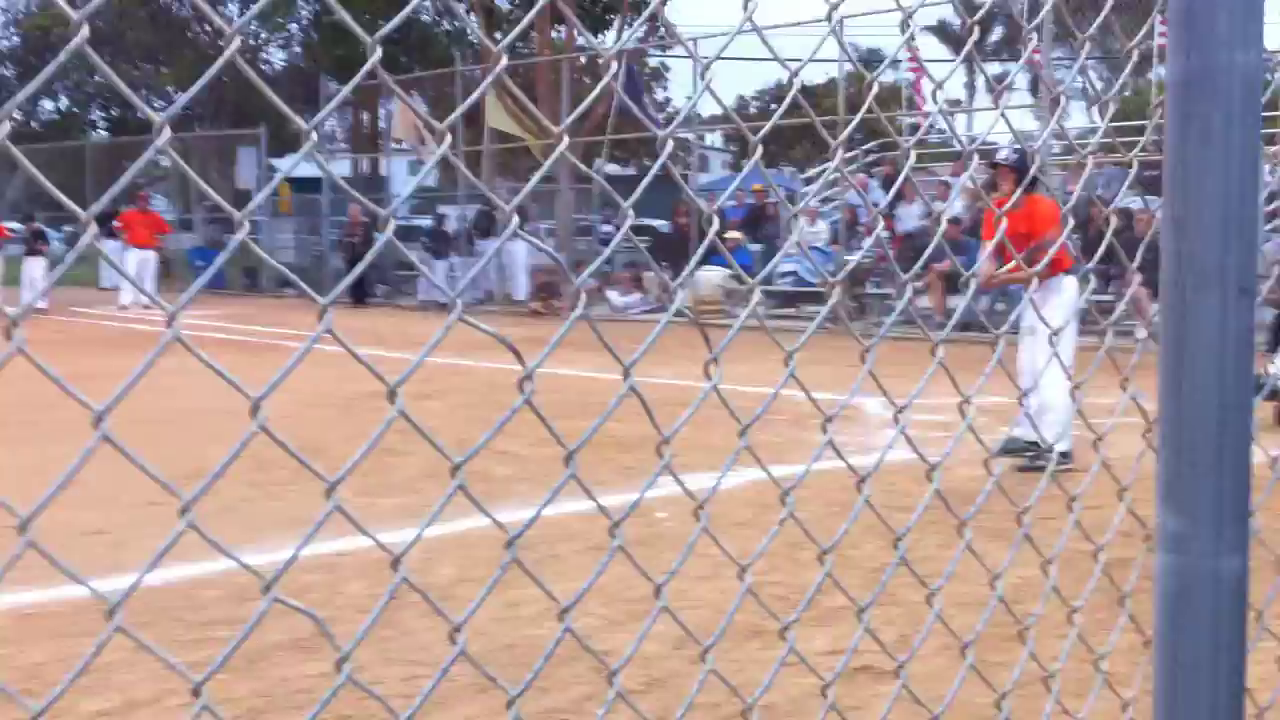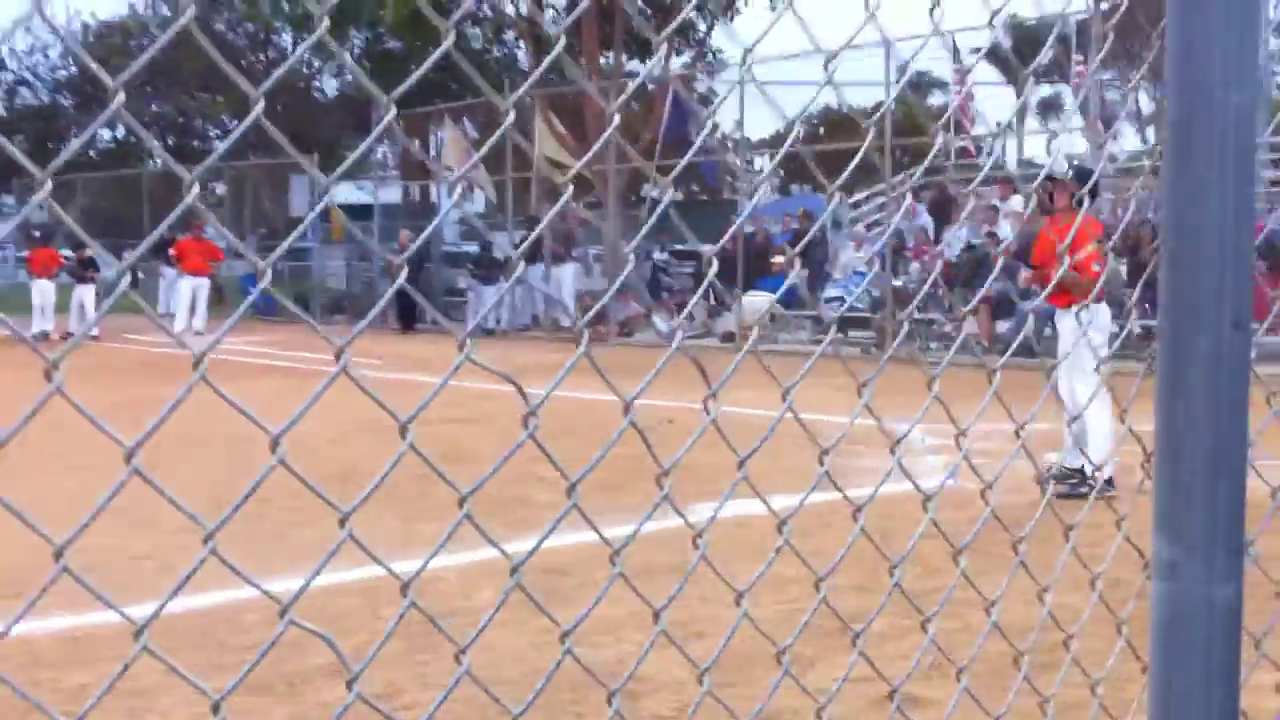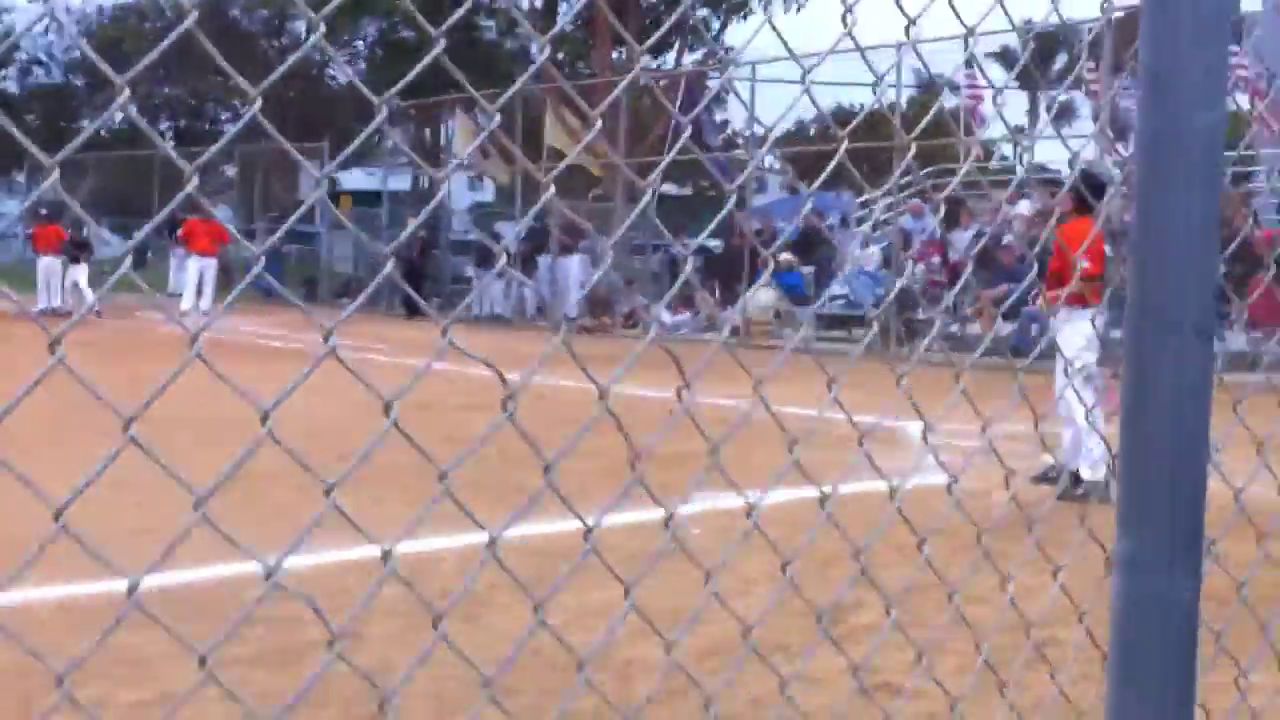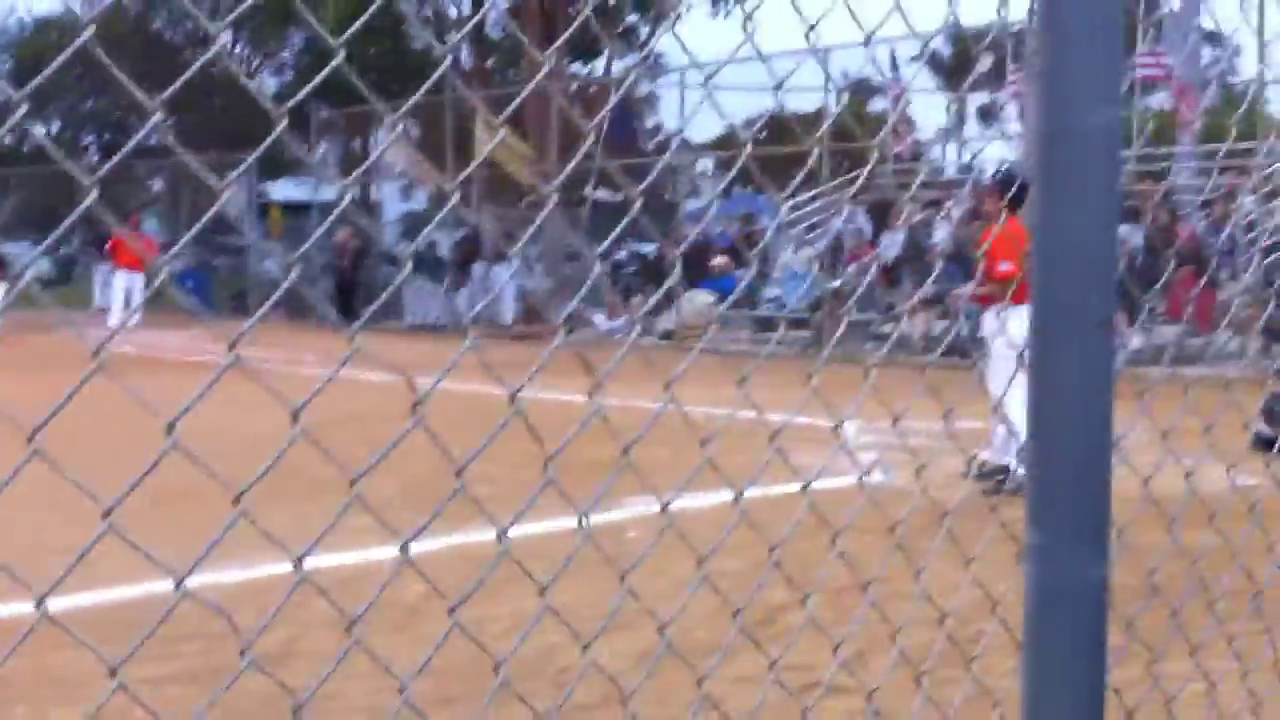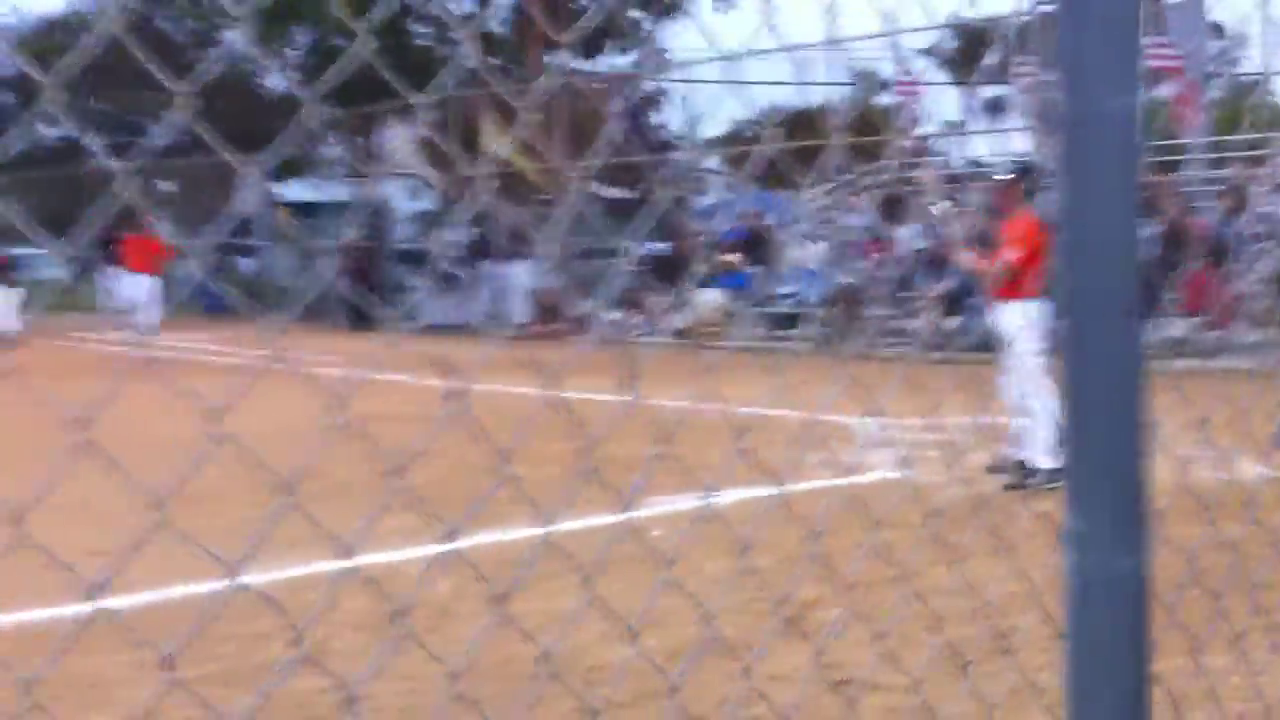
dt=0.3s
person 1, frame 1
left shoulder: (1045, 209)
right shoulder: (998, 208)
left elbow: (1044, 268)
right elbow: (991, 250)
left wrist: (1006, 277)
right wrist: (989, 271)
left hip: (1057, 289)
right hip: (1034, 291)
left knee: (1053, 370)
right knee: (1028, 367)
left ankle: (1059, 448)
right ankle: (1030, 436)
person 1, frame 2
left shoulder: (1089, 229)
right shoulder: (1049, 226)
left elbow: (1093, 287)
right elbow: (1038, 275)
left wrist: (1064, 274)
right wrist: (1031, 277)
left hip: (1087, 316)
right hip: (1065, 317)
left knee: (1090, 395)
right knee: (1070, 394)
left ankle: (1100, 476)
right ankle: (1074, 464)
person 1, frame 3
left shoulder: (1077, 231)
right shoulder: (1075, 229)
left elbow: (1086, 285)
left wrist: (1053, 296)
right wrist: (1049, 292)
left hip: (1079, 319)
right hip: (1070, 318)
left knee: (1082, 397)
right knee: (1068, 396)
left ankle: (1096, 477)
right ankle: (1071, 465)
person 1, frame 4
left shoulder: (1004, 232)
right shoulder: (1007, 228)
left elbow: (1003, 286)
left wrist: (970, 293)
right wrist: (975, 289)
left hip: (1007, 317)
right hip: (1003, 316)
left knee: (1012, 395)
right knee: (1000, 392)
left ankle: (1023, 471)
right ankle: (1001, 459)
person 1, frame 5
left shoulder: (1021, 224)
right shoulder: (1024, 222)
left elbow: (1003, 271)
left wrist: (973, 262)
right wrist: (980, 262)
left hip: (1020, 311)
right hip: (1015, 311)
left knee: (1031, 385)
right knee: (1016, 384)
left ankle: (1047, 465)
right ankle: (1025, 454)
